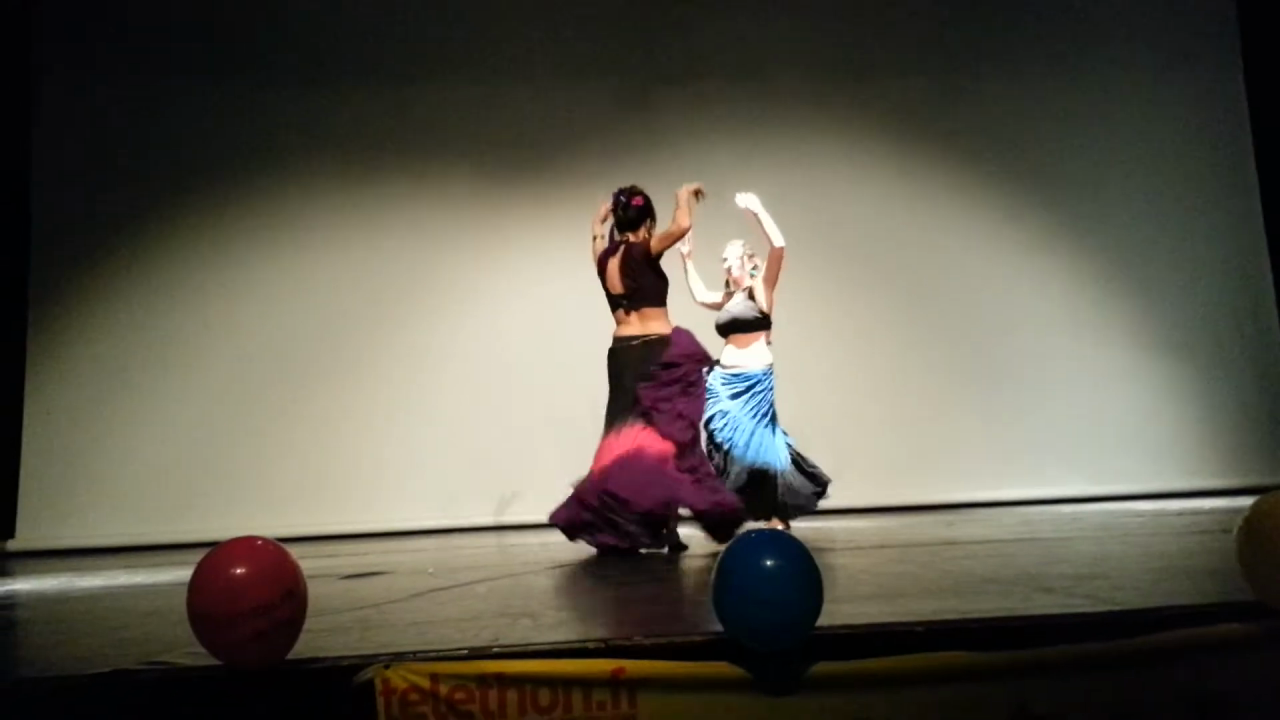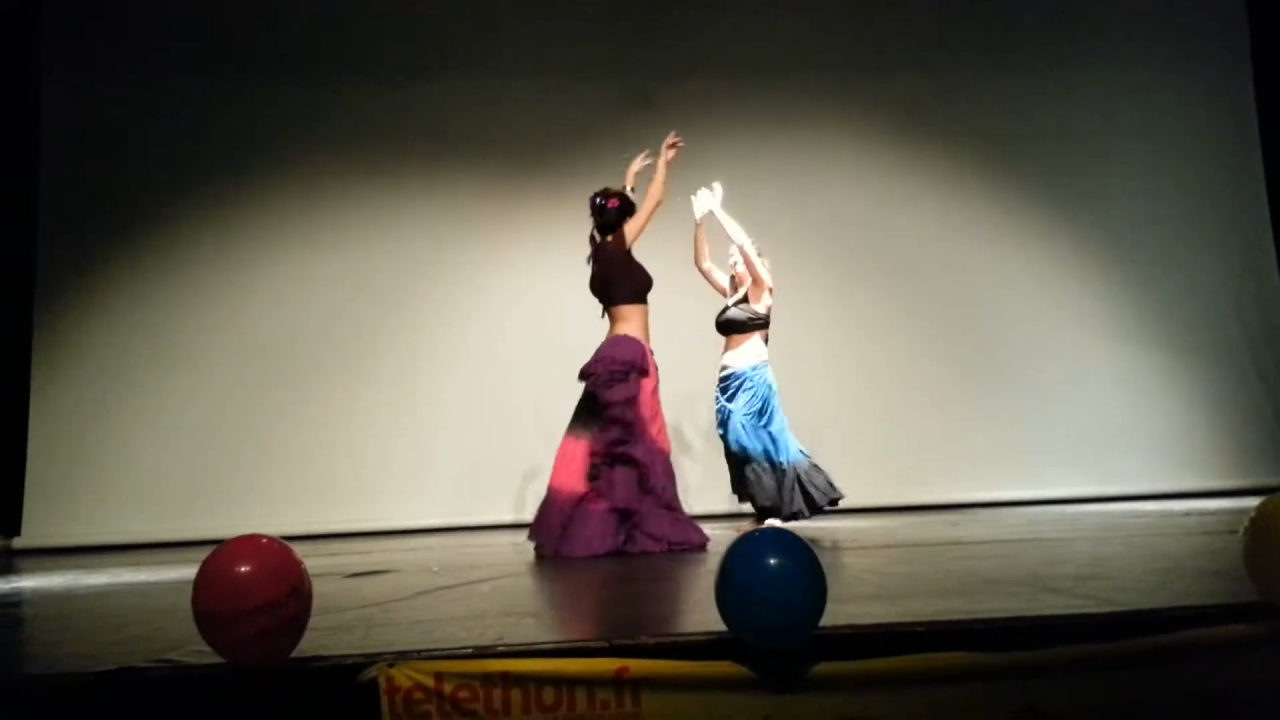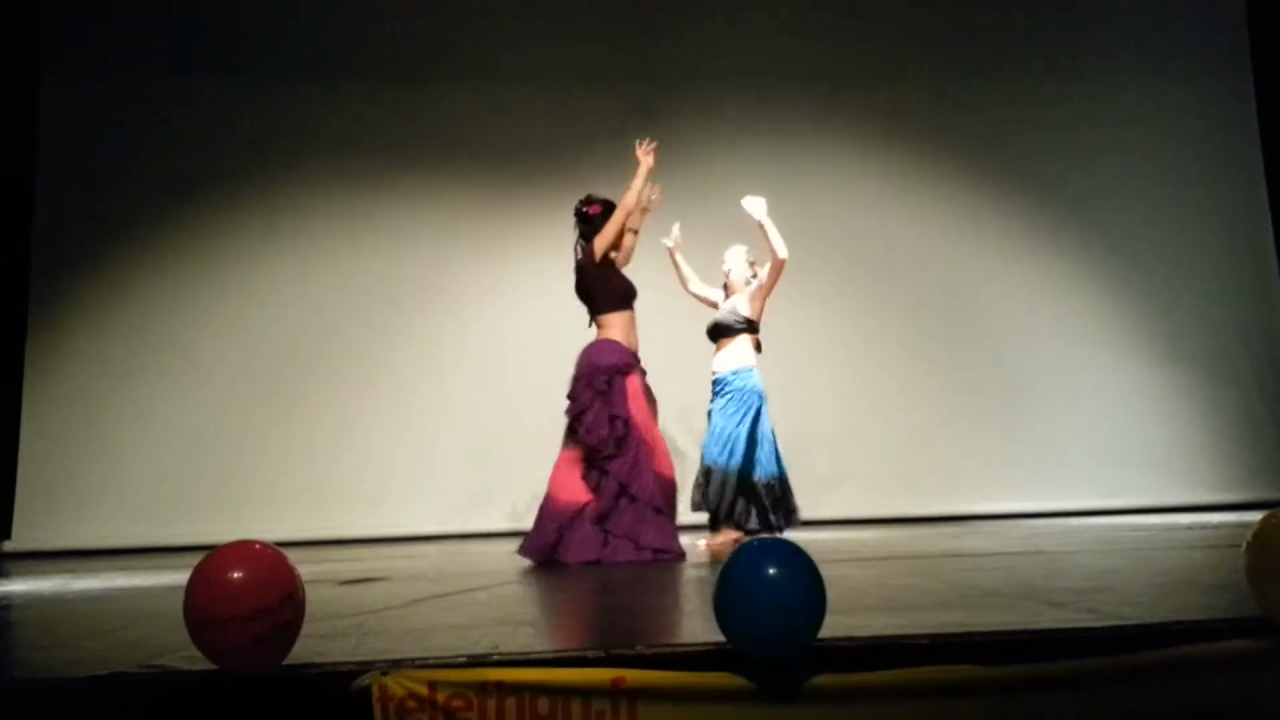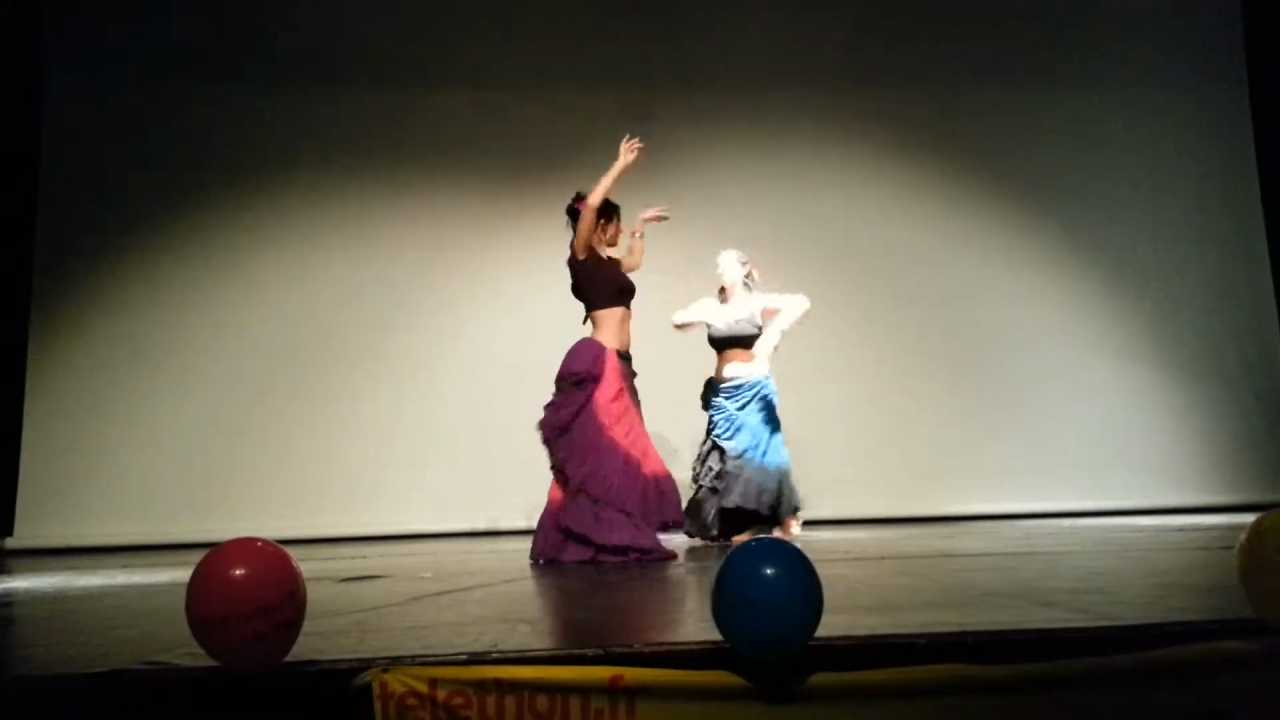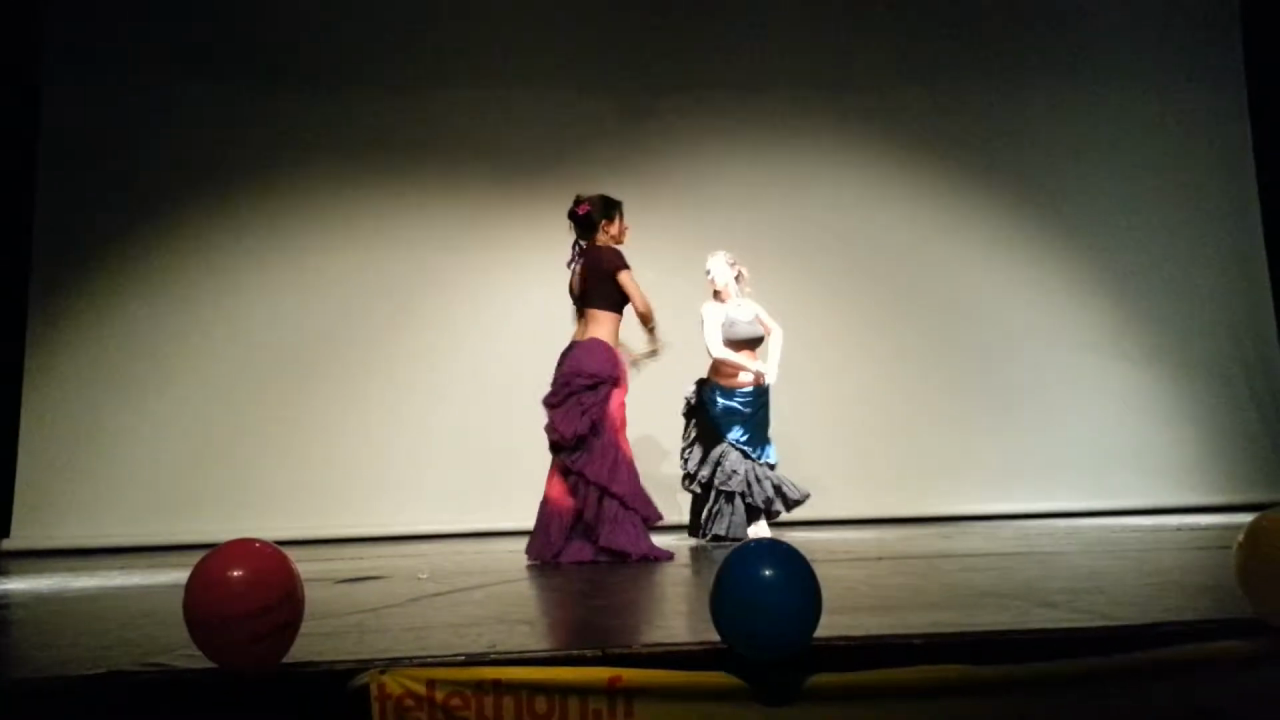
dt=0.4s
person 1, frame 1
left shoulder: (606, 258)
right shoulder: (641, 253)
right elbow: (682, 225)
left wrist: (599, 227)
right wrist: (684, 196)
left hip: (622, 355)
right hip: (661, 354)
left knee: (629, 438)
right knee: (668, 435)
left ankle: (617, 531)
right ankle: (659, 530)
person 1, frame 2
left shoulder: (604, 253)
right shoulder: (614, 252)
left elbow: (617, 218)
right elbow: (653, 202)
left wrist: (630, 177)
right wrist: (663, 161)
left hip: (615, 356)
right hip: (627, 356)
left knee: (607, 446)
right knee: (630, 445)
left ankle: (590, 532)
right ankle: (646, 534)
person 1, frame 3
left shoulder: (604, 265)
right shoulder: (591, 260)
left elbow: (625, 253)
right elbow: (624, 208)
left wrist: (641, 216)
right wrist: (644, 167)
left hip: (619, 365)
right hip: (609, 363)
left knee: (625, 454)
right knee: (619, 453)
left ankle: (593, 540)
right ankle: (611, 542)
person 1, frame 4
left shoulder: (605, 262)
right shoulder: (581, 257)
left elbow: (632, 263)
right elbow: (590, 204)
left wrist: (641, 227)
right wrist: (621, 164)
left hip: (616, 365)
right hip: (601, 364)
left knee: (624, 451)
right knee: (605, 451)
left ankle: (614, 539)
right ankle: (597, 540)
person 1, frame 5
left shoulder: (585, 263)
right shoulder: (608, 256)
right elbow: (641, 305)
left wrist: (620, 349)
right wrist: (652, 335)
left hip: (585, 361)
right hip: (595, 361)
left knee: (592, 452)
right knee: (599, 451)
left ankle: (575, 541)
right ankle: (600, 541)
person 2, frame 1
left shoulder: (761, 289)
right shoulder: (727, 297)
left elbow: (778, 247)
right elbow: (700, 294)
left wrist: (756, 209)
right wrist: (687, 257)
left hip: (754, 380)
right hip: (723, 381)
left knee: (757, 446)
right knee: (726, 445)
left ankle: (778, 514)
person 2, frame 2
left shoulder: (761, 290)
right shoulder: (731, 291)
left elbow: (743, 243)
right elbow: (702, 263)
left wrist: (719, 210)
right wrist: (700, 221)
left hip: (752, 378)
right hip: (730, 381)
left knee: (755, 442)
right knee: (742, 446)
left ankle: (777, 511)
right ankle: (765, 512)
person 2, frame 3
left shoulder: (754, 296)
right shoulder: (724, 299)
left elbow: (780, 257)
right elbow: (691, 284)
left wrist: (762, 218)
right wrist: (674, 251)
left hip: (740, 382)
right hip: (726, 384)
left knee: (727, 449)
right knee: (734, 450)
left ankle: (731, 525)
right ankle: (742, 522)
person 2, frame 4
left shoulder: (758, 303)
right shoulder: (712, 306)
left elbow: (801, 303)
right elbow: (678, 320)
left wrist: (775, 331)
right wrist: (701, 316)
left hip: (756, 391)
right hip: (723, 395)
left knee: (757, 452)
right knee: (726, 457)
left ankle: (784, 519)
right ankle: (739, 525)
person 2, frame 5
left shoulder: (751, 307)
right shoulder: (712, 309)
left elbow: (776, 331)
right elbow: (716, 351)
left wrist: (772, 365)
right wrist: (756, 368)
left hip: (755, 396)
right hip: (722, 398)
left knee: (753, 454)
right knee: (728, 457)
left ankle: (755, 520)
